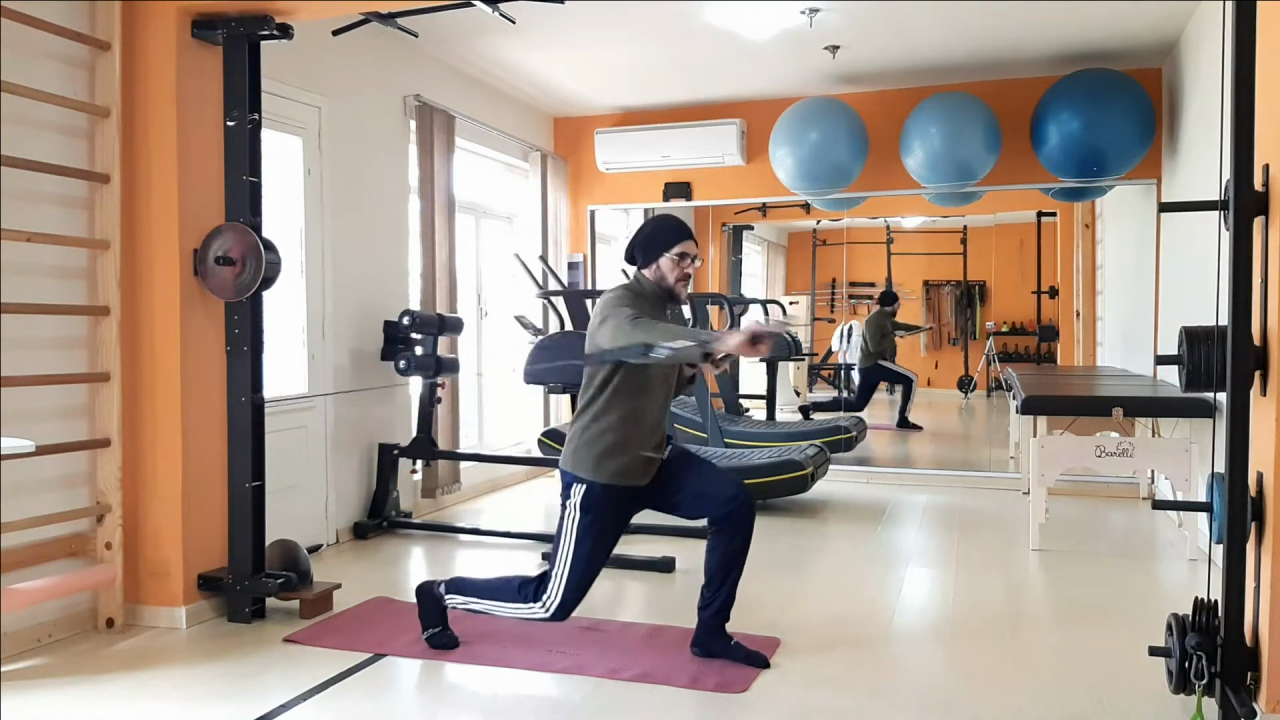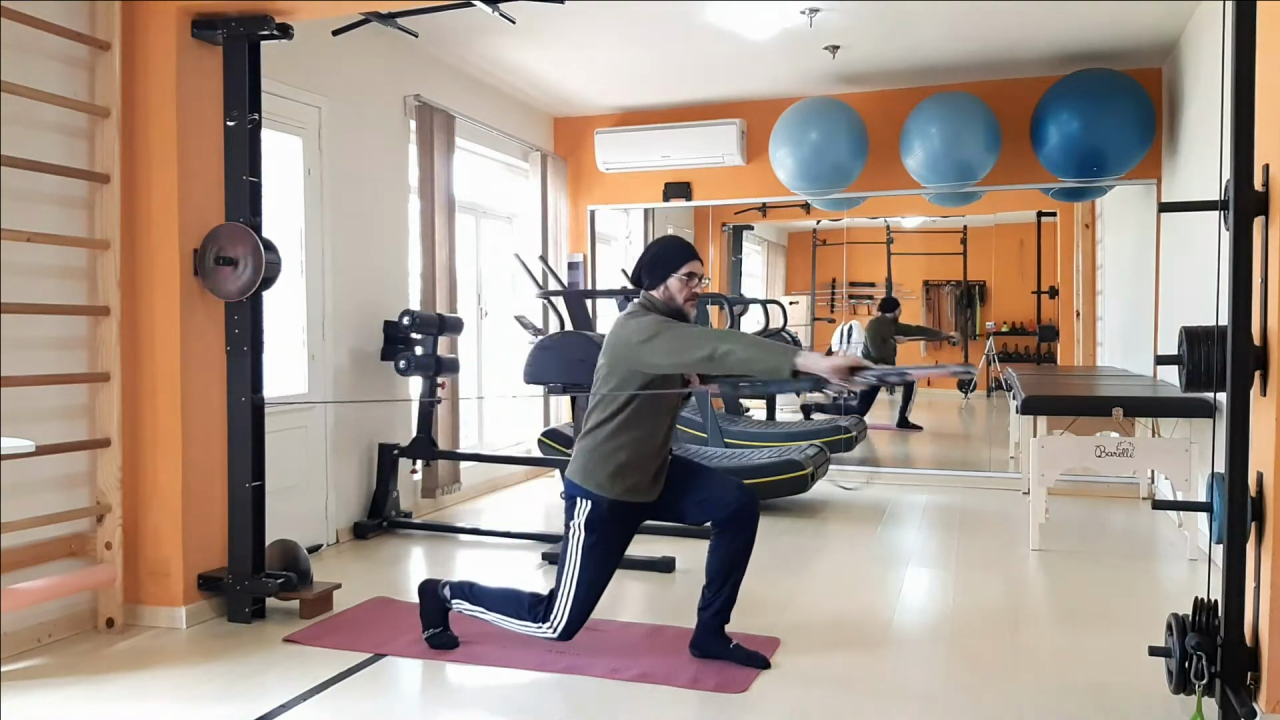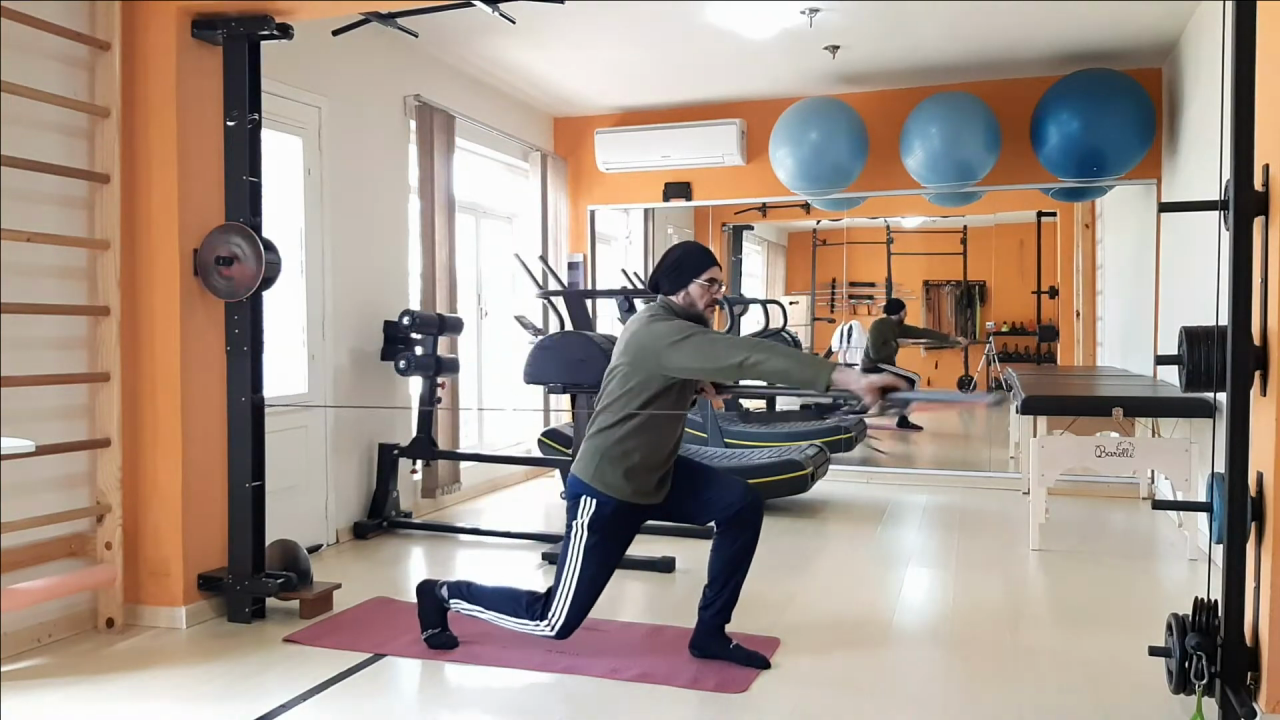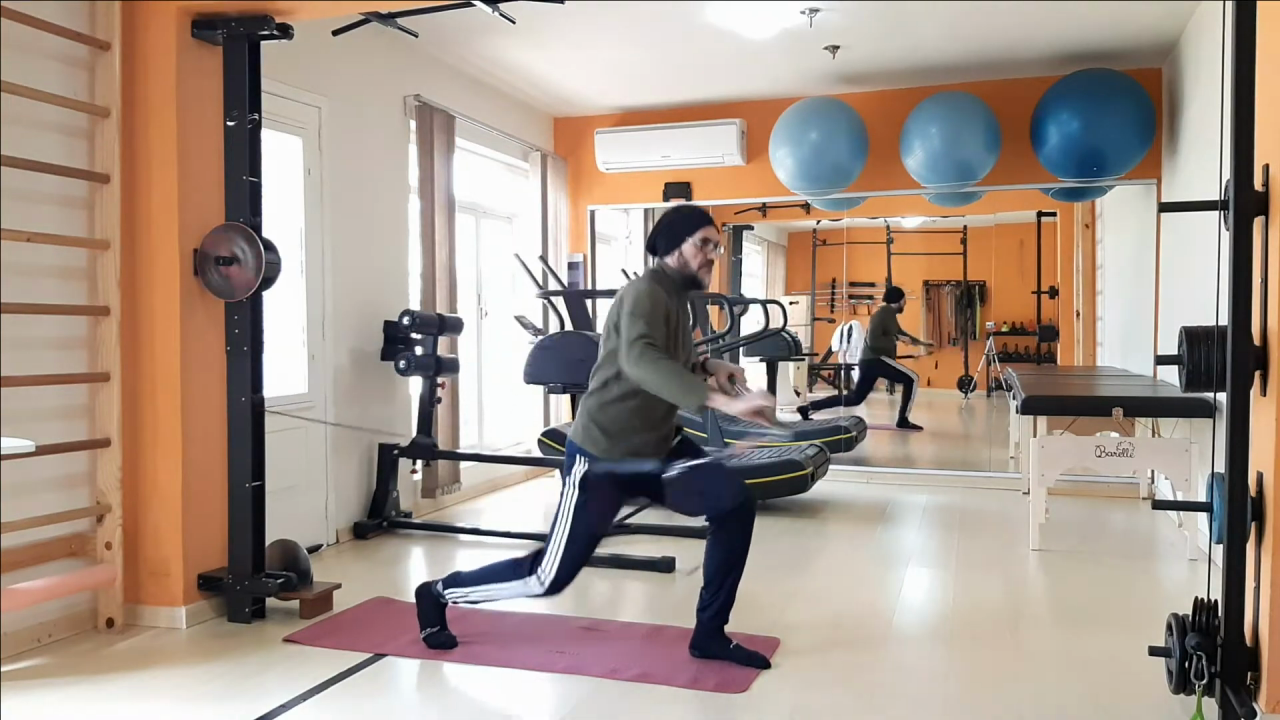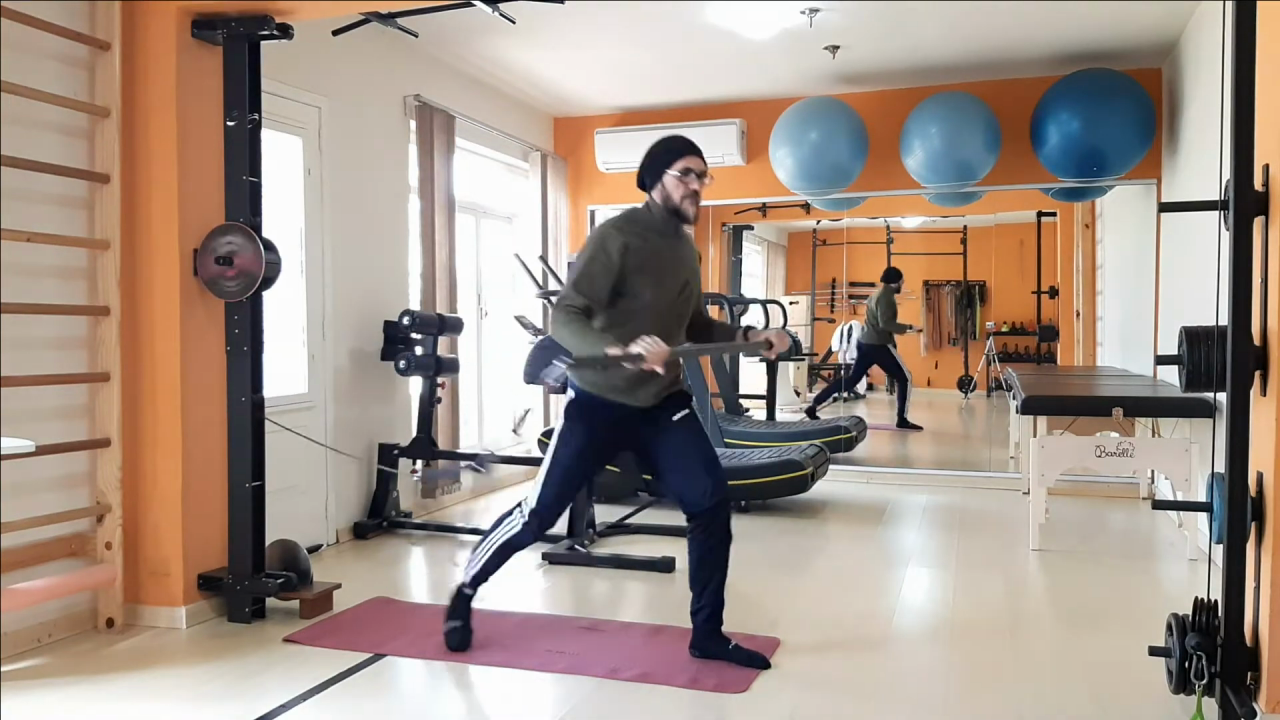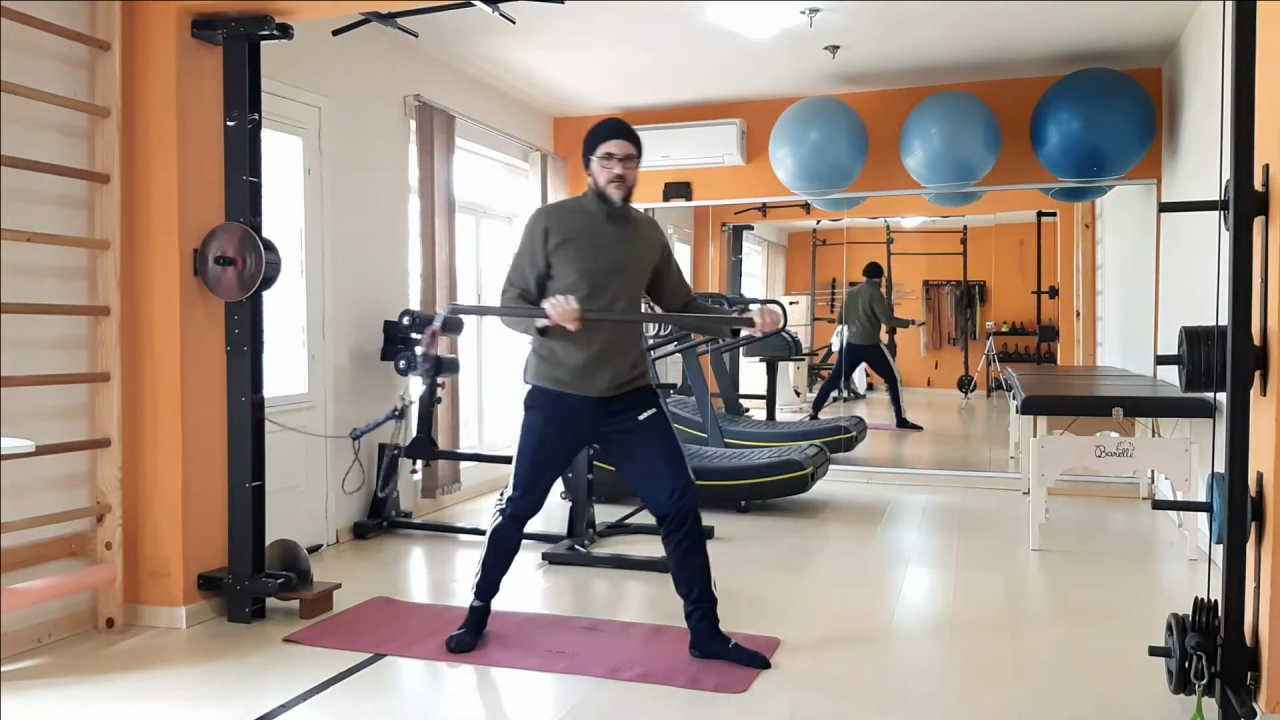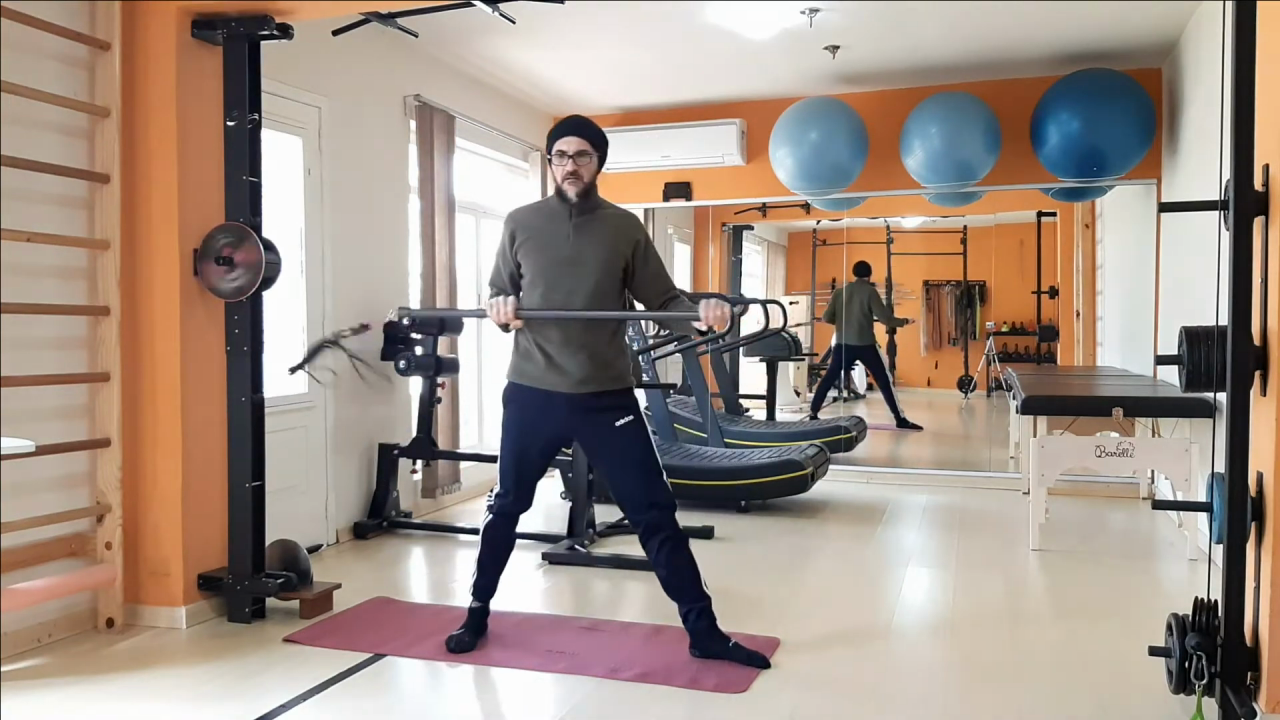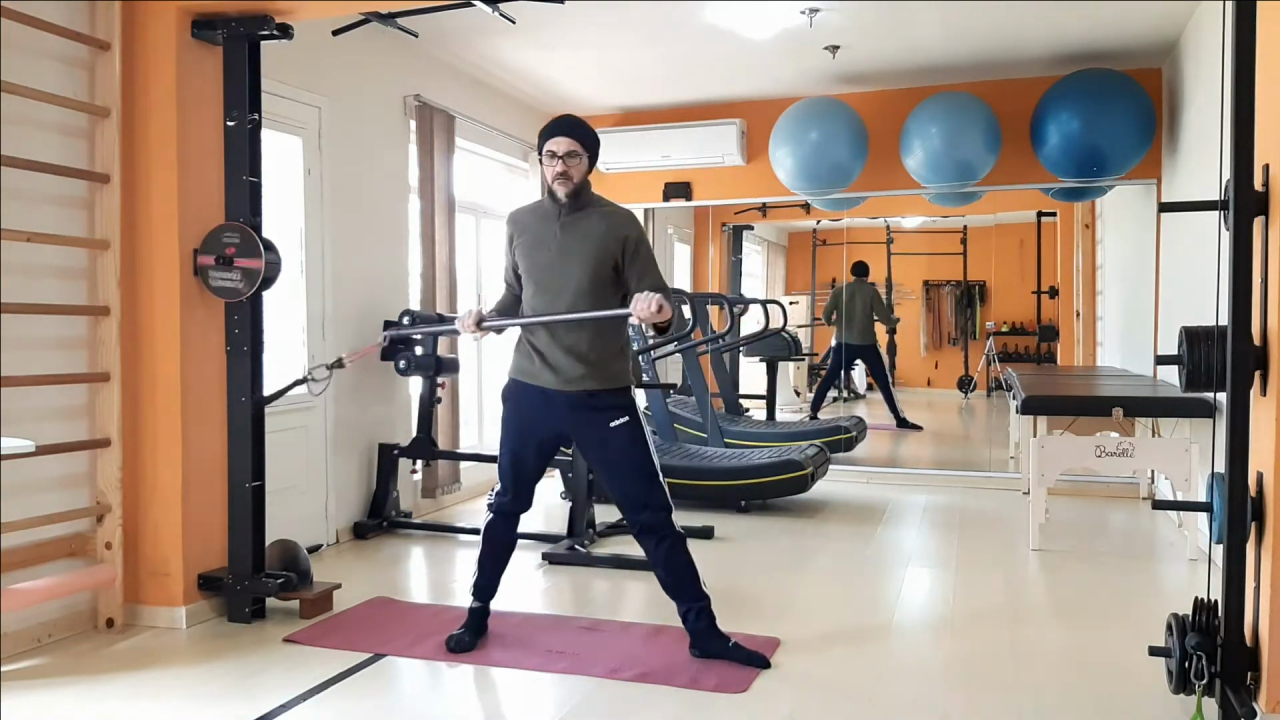
dt=0.3s
person 1, frame 1
left shoulder: (665, 308)
right shoulder: (619, 303)
right elbow: (628, 337)
left wrist: (697, 369)
right wrist: (716, 342)
left hip: (653, 457)
right hip: (599, 472)
left knee: (734, 504)
right knee: (553, 602)
left ankle: (711, 634)
right ankle: (442, 594)
person 1, frame 2
left shoulder: (667, 326)
right shoulder: (639, 328)
right elbow: (712, 347)
left wrist: (689, 386)
right wrist: (808, 361)
left hip: (652, 473)
right hip: (602, 488)
left knee: (738, 508)
right knee: (559, 622)
left ankle: (709, 634)
right ankle: (444, 594)
person 1, frame 3
left shoulder: (671, 327)
right shoulder: (661, 332)
right elbow: (743, 355)
left wrist: (702, 388)
right wrist: (848, 378)
left hip: (657, 475)
right hip: (606, 487)
left knee: (743, 506)
right knee: (559, 620)
left ankle: (709, 635)
right ankle: (443, 594)
person 1, frame 4
left shoulder: (678, 297)
right shoulder: (645, 295)
right elbow: (638, 360)
left wrist: (710, 372)
right wrist: (722, 399)
left hip: (659, 445)
right hip: (603, 452)
left knee: (735, 504)
right knee: (548, 577)
left ankle: (710, 636)
right ankle: (438, 593)
person 1, frame 5
left shoulder: (685, 247)
right shoulder: (618, 235)
left elbow: (692, 327)
right elbow: (563, 319)
left wrist: (749, 336)
right wrist: (624, 348)
left hip: (662, 401)
right hip: (598, 401)
left knee: (711, 504)
right knee: (541, 510)
left ankle: (707, 636)
right ankle: (464, 595)
person 1, frame 6
left shoulder: (648, 234)
right shoulder: (549, 222)
left elbow: (682, 308)
right elbow: (510, 305)
left wrist: (743, 318)
right wrist: (544, 314)
left hip: (630, 397)
right hip: (558, 395)
left knee: (679, 507)
right knee: (517, 507)
left ankle: (706, 635)
right ankle: (478, 610)
person 1, frame 7
left shoulder: (625, 228)
right shoulder: (520, 223)
left elbow: (662, 301)
right elbow: (499, 291)
left wrist: (700, 314)
right wrist: (499, 308)
left hip: (606, 396)
right hip: (532, 392)
left knee: (654, 513)
right knee: (506, 505)
left ankle: (705, 633)
right ankle: (478, 612)
person 1, frame 8
left shoulder: (619, 224)
right shoulder: (520, 223)
left elbow: (653, 303)
left wrist: (655, 308)
right wrist: (484, 315)
left hip: (602, 395)
right hip: (530, 390)
left knee: (650, 514)
right knee: (506, 504)
left ankle: (704, 632)
right ankle: (478, 611)
